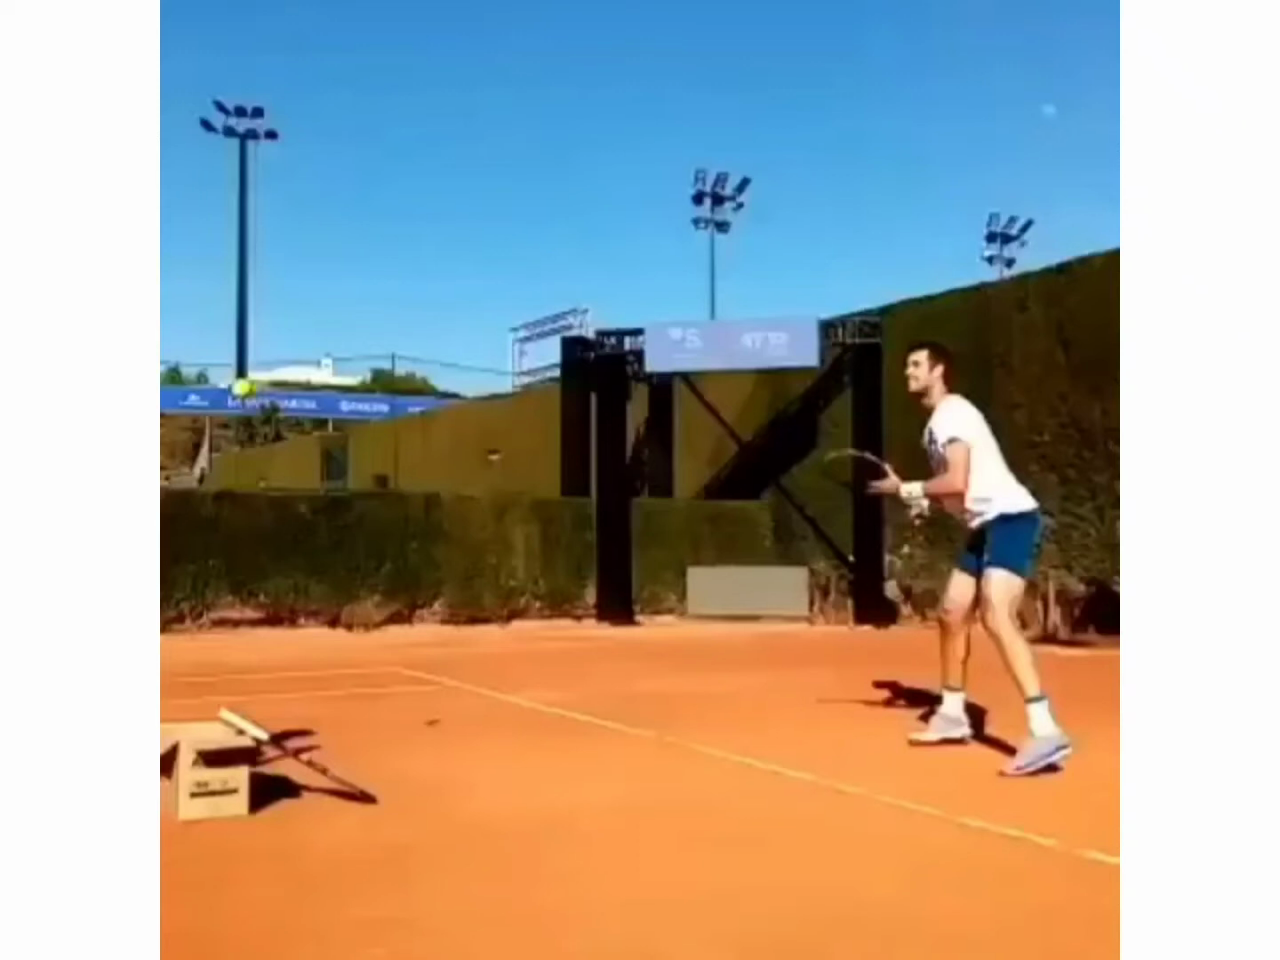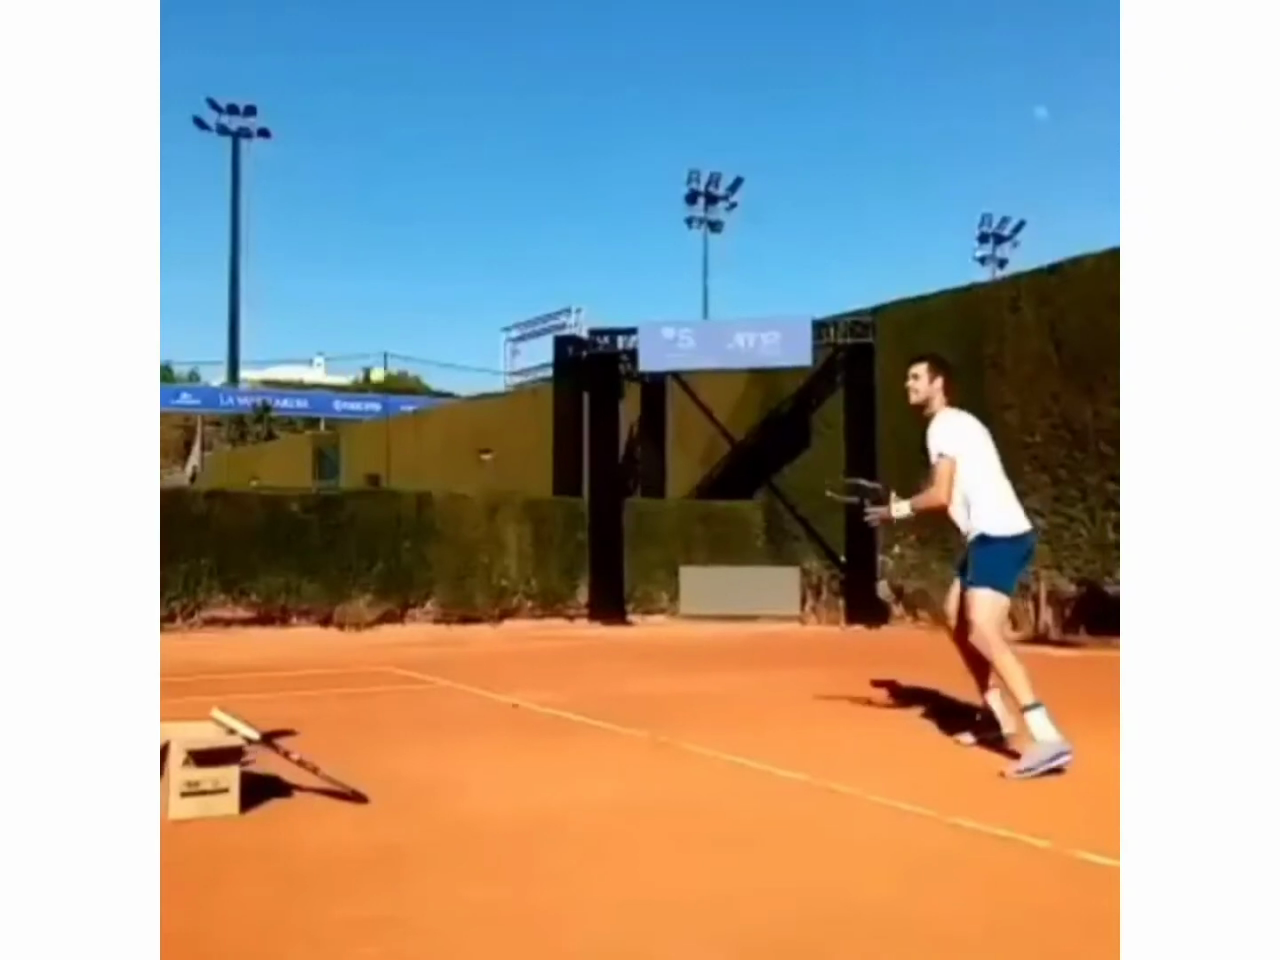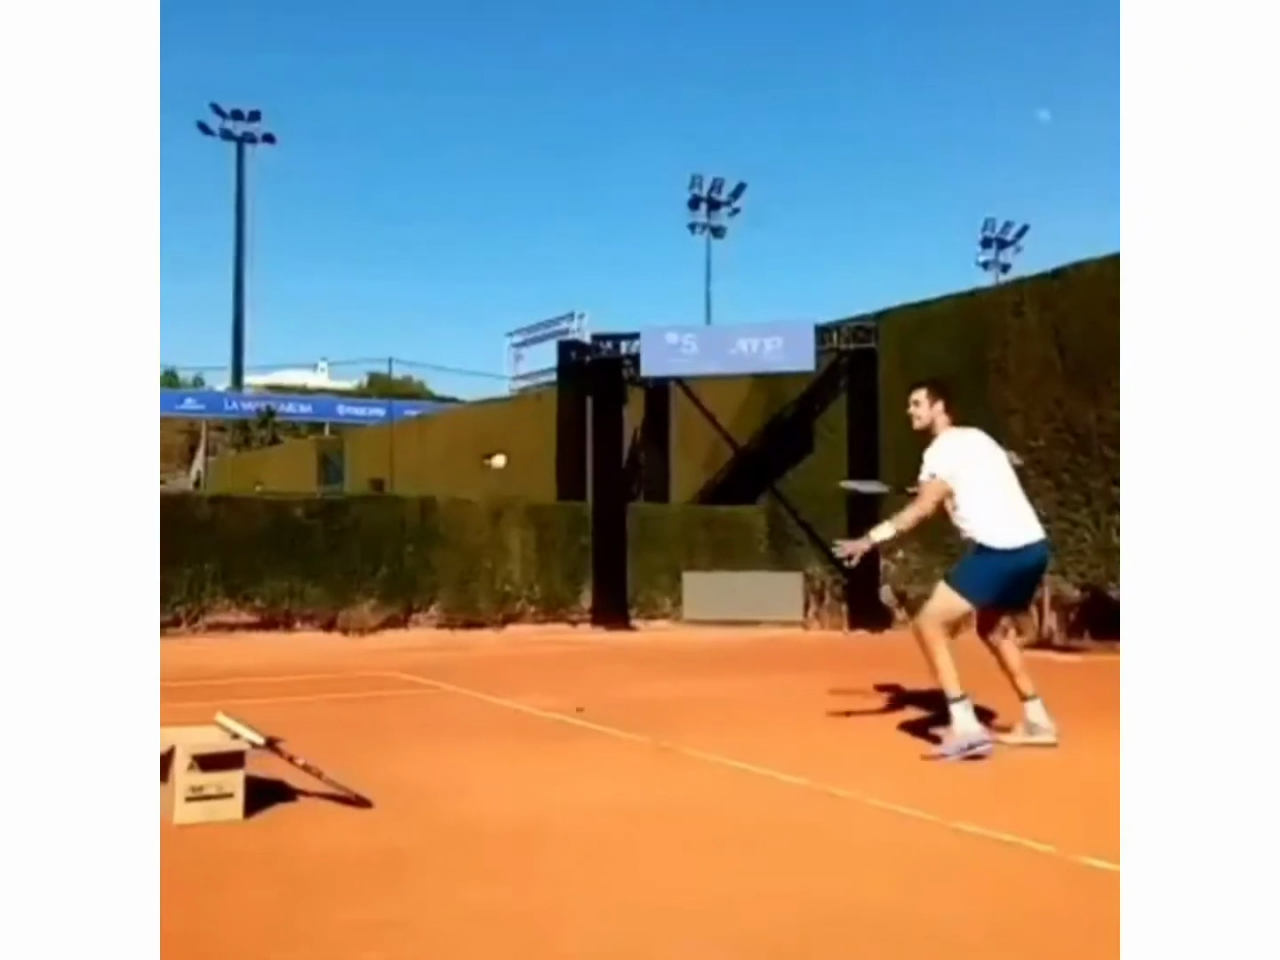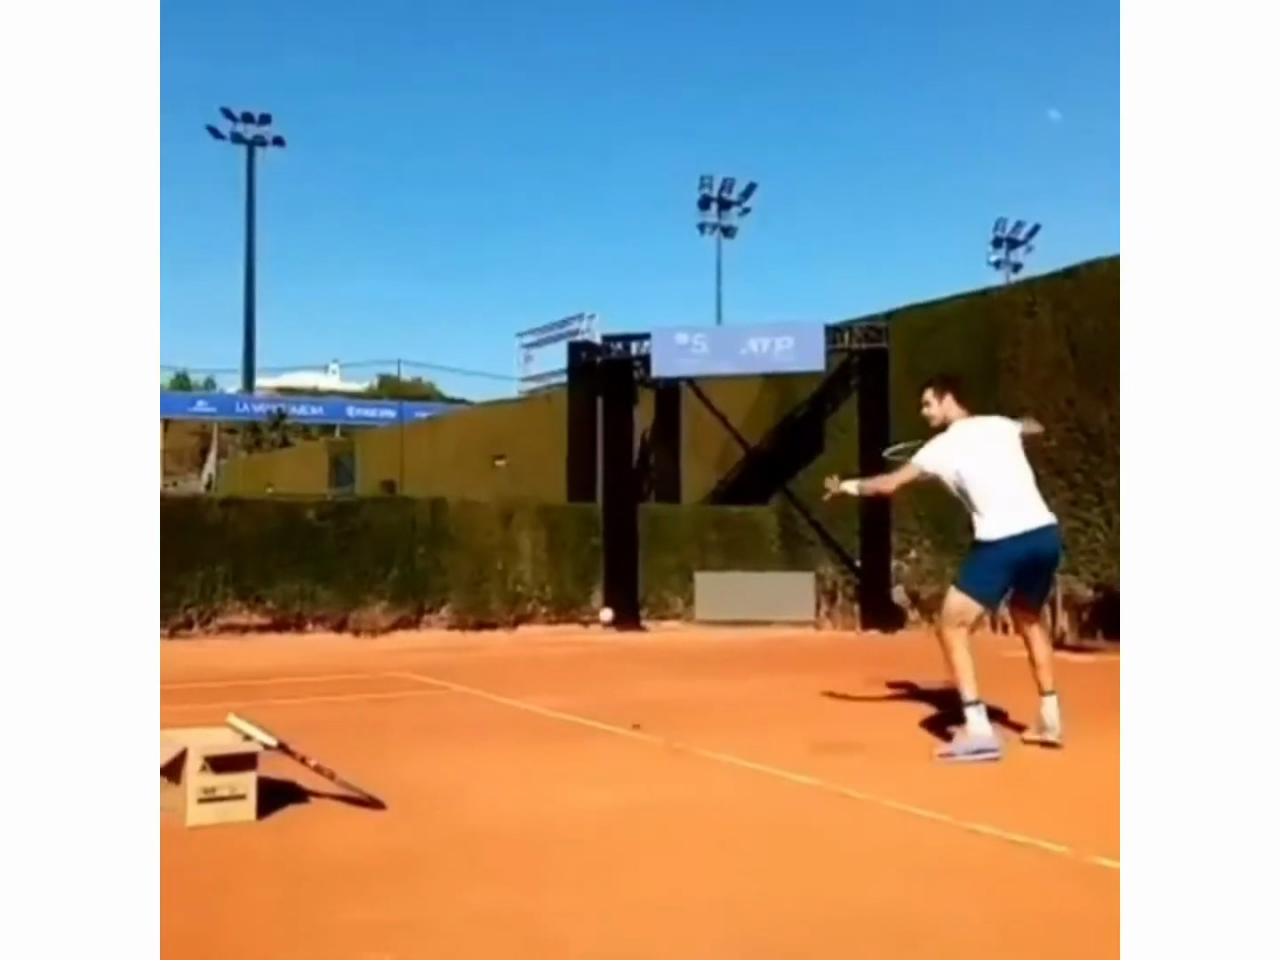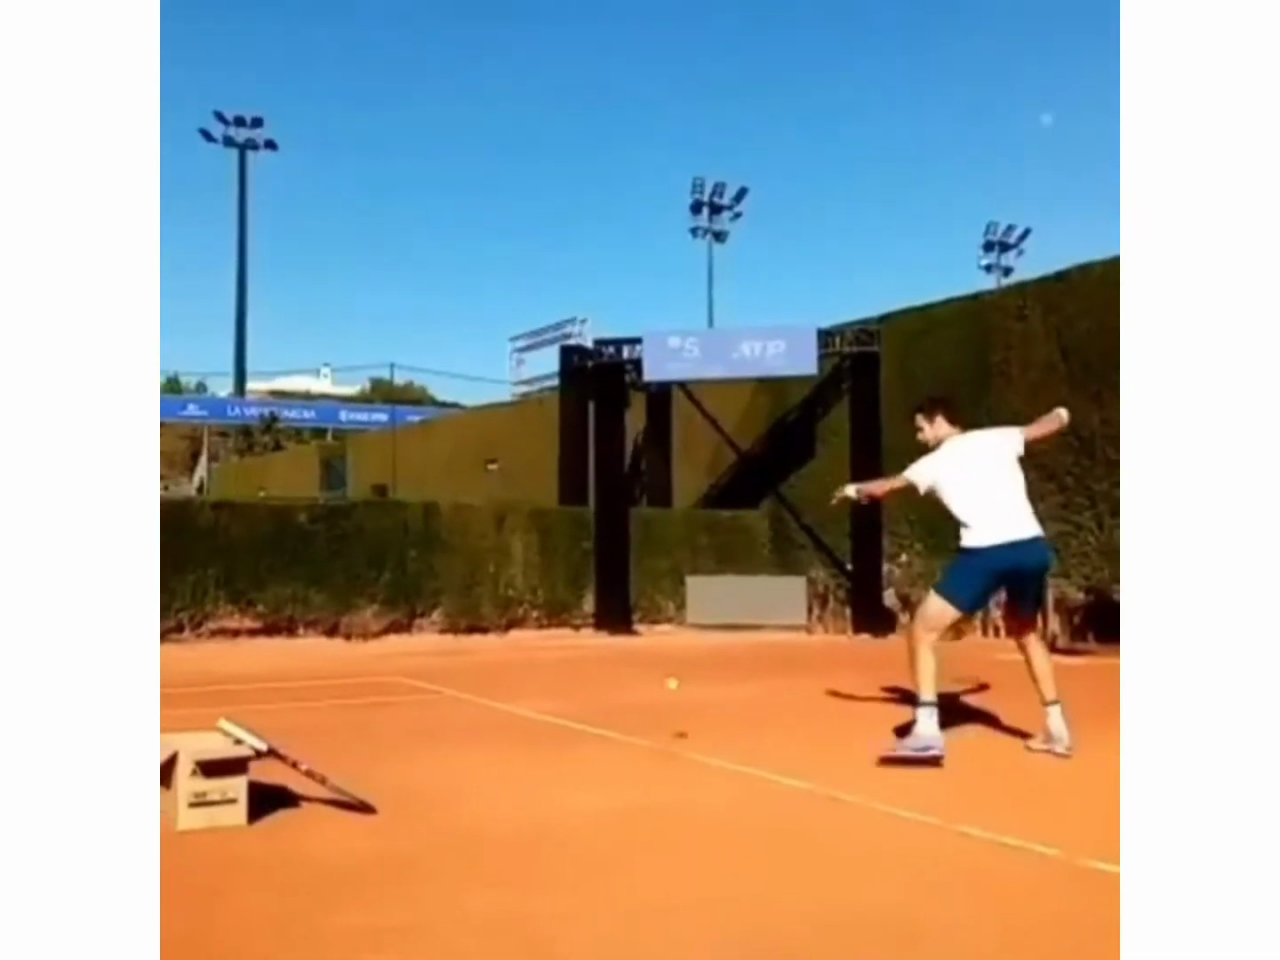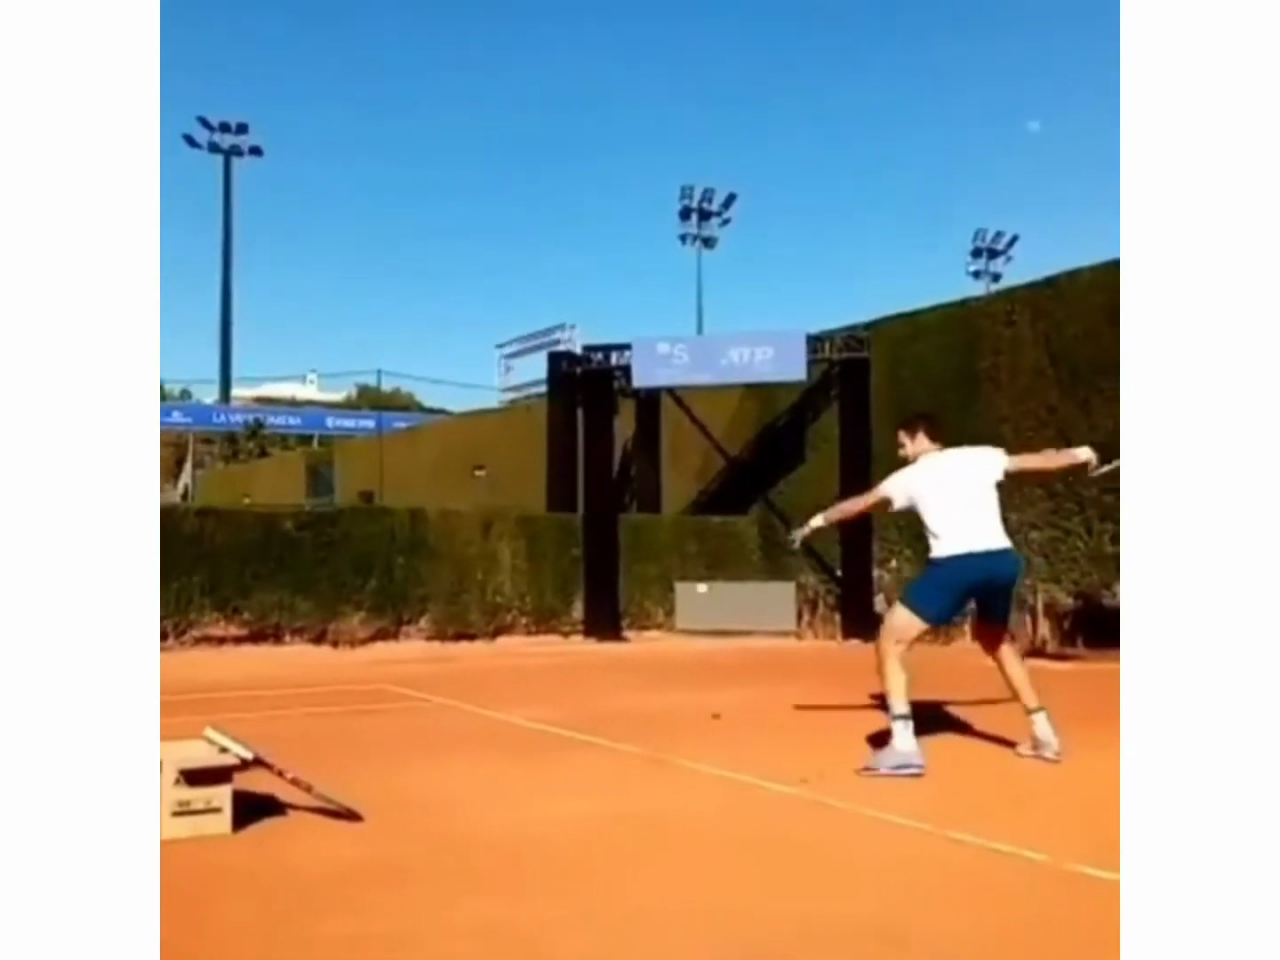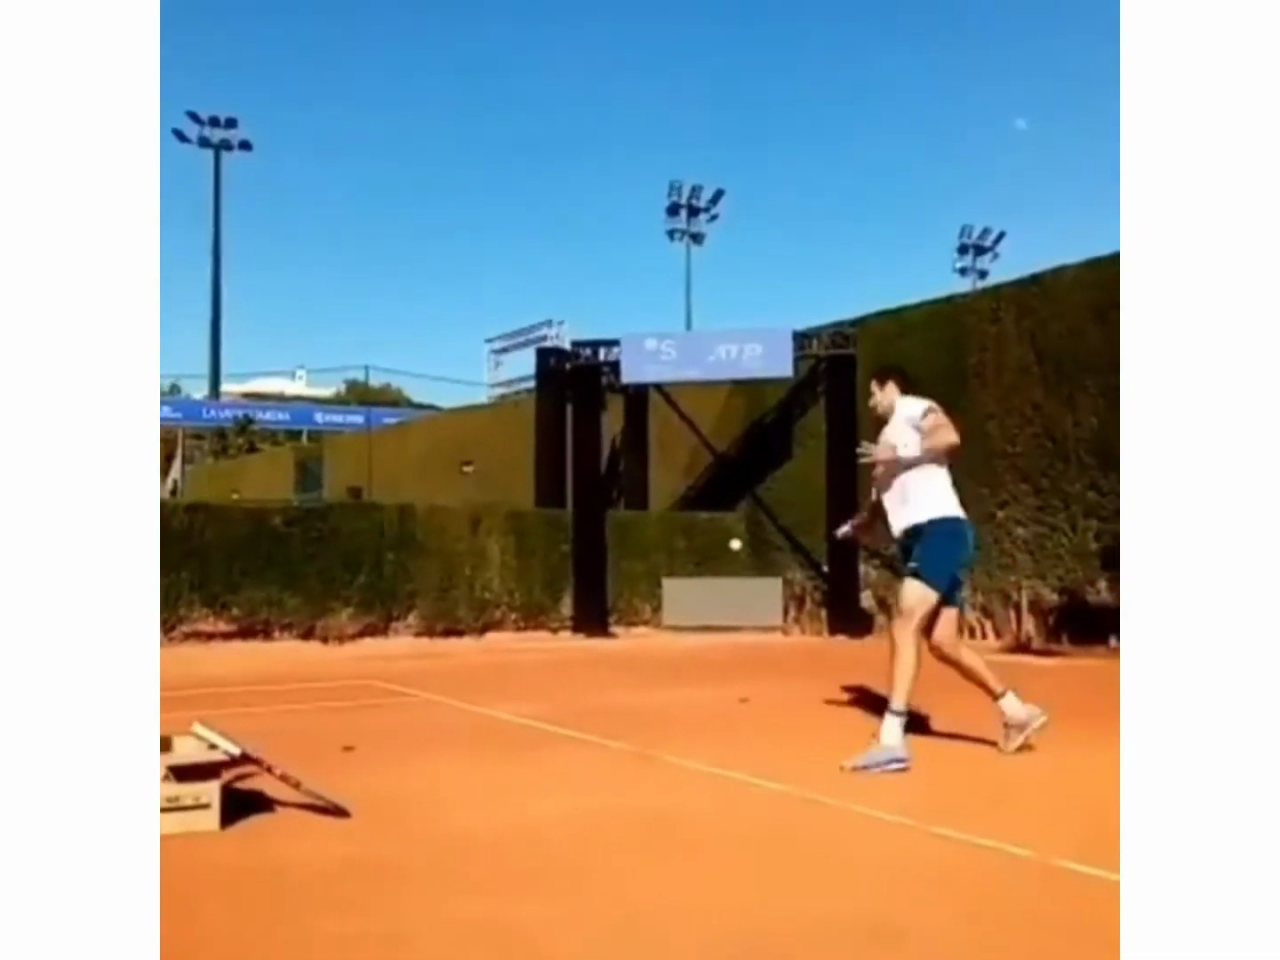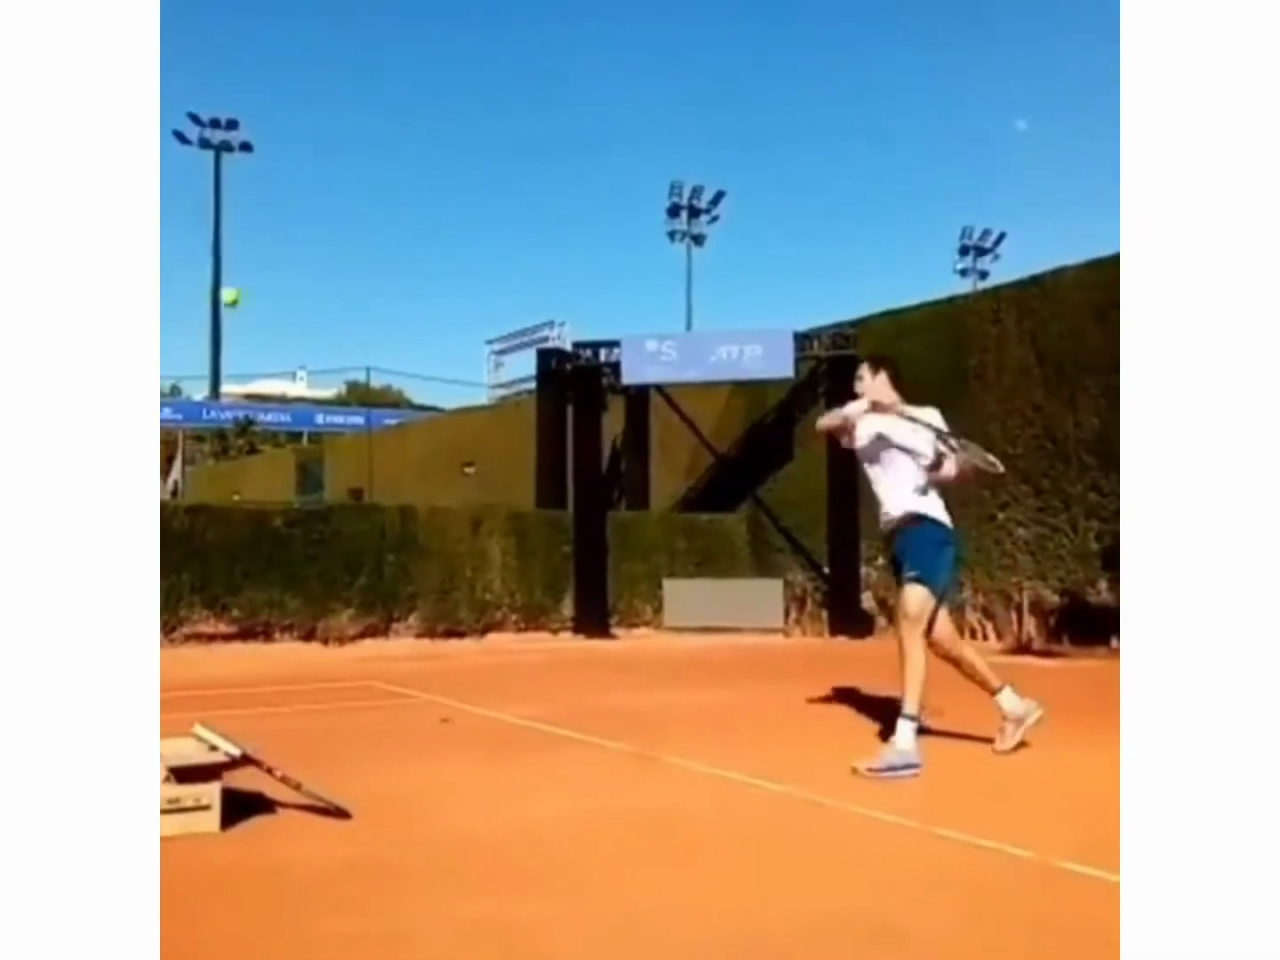
dt=0.5s
person 1, frame 1
left shoulder: (952, 412)
right shoulder: (936, 422)
left elbow: (956, 482)
left wrist: (905, 489)
right wrist: (924, 500)
left hip: (1011, 518)
right hip: (987, 524)
left knee: (997, 617)
right knee: (951, 614)
left ankle: (1046, 732)
right ankle: (952, 714)
person 1, frame 2
left shoulder: (944, 425)
right shoulder: (958, 422)
left elbow: (940, 494)
left wrist: (898, 509)
right wrist: (912, 507)
left hip: (998, 536)
right hip: (990, 535)
left knee: (986, 635)
right knee: (957, 620)
left ankle: (1047, 739)
right ankle: (996, 715)
person 1, frame 3
left shoulder: (941, 449)
right shoulder: (977, 438)
left elbow: (925, 506)
left wrist: (871, 539)
right wrist: (946, 490)
left hip: (999, 551)
right hip: (1035, 546)
left knee: (928, 625)
right knee: (993, 629)
left ankle: (966, 726)
right ankle: (1037, 722)
person 1, frame 4
left shoulder: (942, 446)
right shoulder: (999, 425)
left elbow: (889, 484)
right elbow: (1033, 427)
left wrist: (845, 486)
left hip: (1002, 542)
right hip: (1046, 534)
left knee: (952, 629)
right knee: (1028, 619)
left ankle: (978, 732)
right ankle: (1049, 719)
person 1, frame 5
left shoulder: (933, 463)
right shoulder: (998, 439)
left elbow: (883, 487)
right elbow: (1049, 424)
left wrist: (851, 490)
right wrist: (1060, 414)
left hip: (986, 553)
right hip: (1033, 547)
left knee: (922, 633)
right knee: (1025, 632)
left ankle: (925, 731)
right ankle: (1056, 728)
person 1, frame 6
left shoulder: (911, 476)
right shoulder: (979, 457)
left elbow: (859, 504)
right elbow: (1034, 461)
left wrist: (817, 521)
right wrist: (1078, 454)
left hip: (955, 564)
right hip: (1002, 560)
left knee: (889, 644)
right knee: (997, 643)
left ankle: (903, 747)
right ankle: (1043, 734)
person 1, frame 7
left shoulder: (913, 407)
right shoulder: (890, 438)
left elbow: (948, 437)
right elbow: (877, 505)
left wrist: (897, 455)
right wrist: (855, 526)
left hip: (940, 532)
right hip: (919, 541)
left knee: (903, 625)
right knee: (943, 643)
left ankle: (890, 743)
right ankle: (1017, 711)
person 1, frame 8
left shoulder: (926, 417)
right shoulder: (863, 422)
left elbow: (962, 468)
right elbow: (825, 426)
left wrist: (945, 468)
right wrist: (855, 409)
left hip: (926, 531)
right hip: (898, 538)
left knee: (909, 626)
right knee: (941, 638)
left ankle: (904, 744)
right ankle: (1015, 706)
